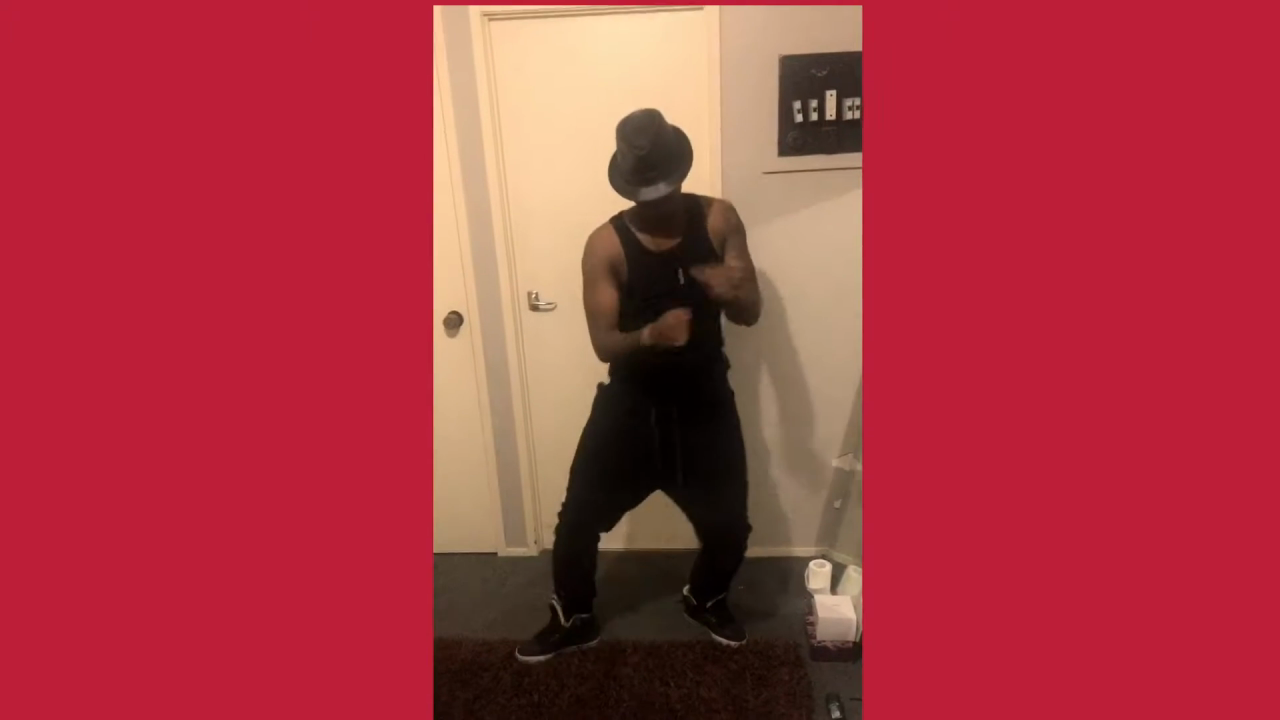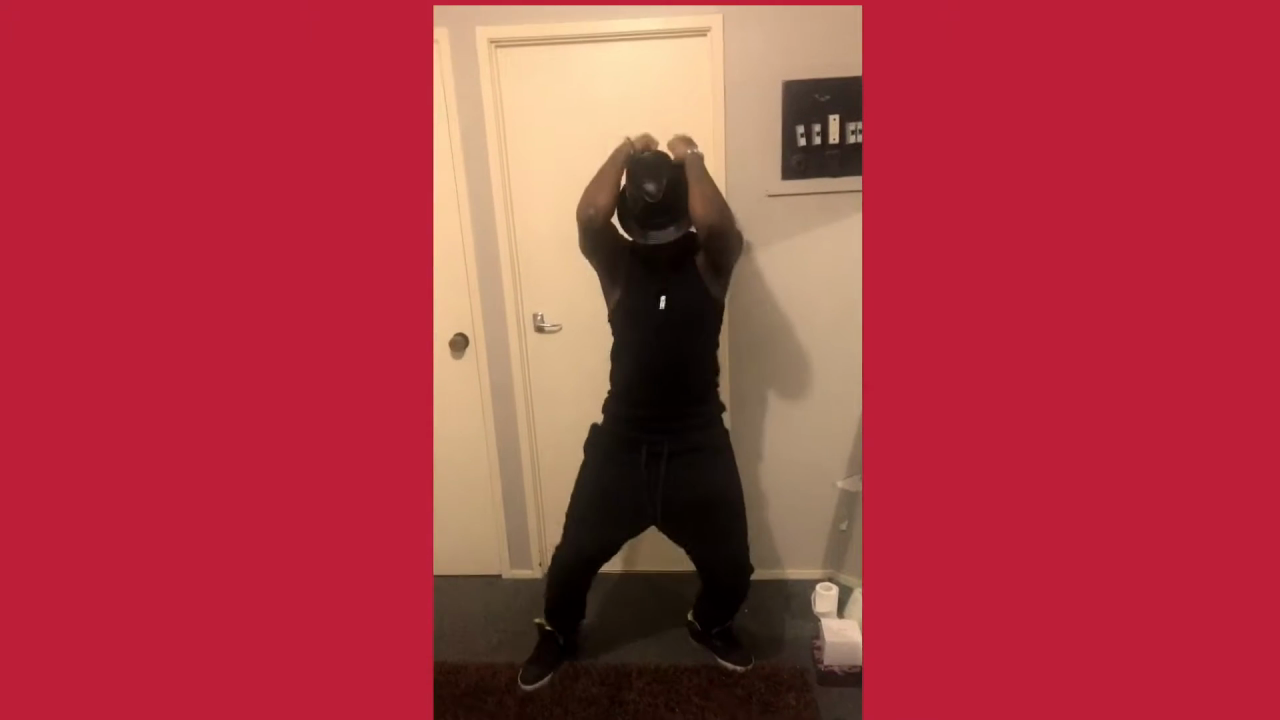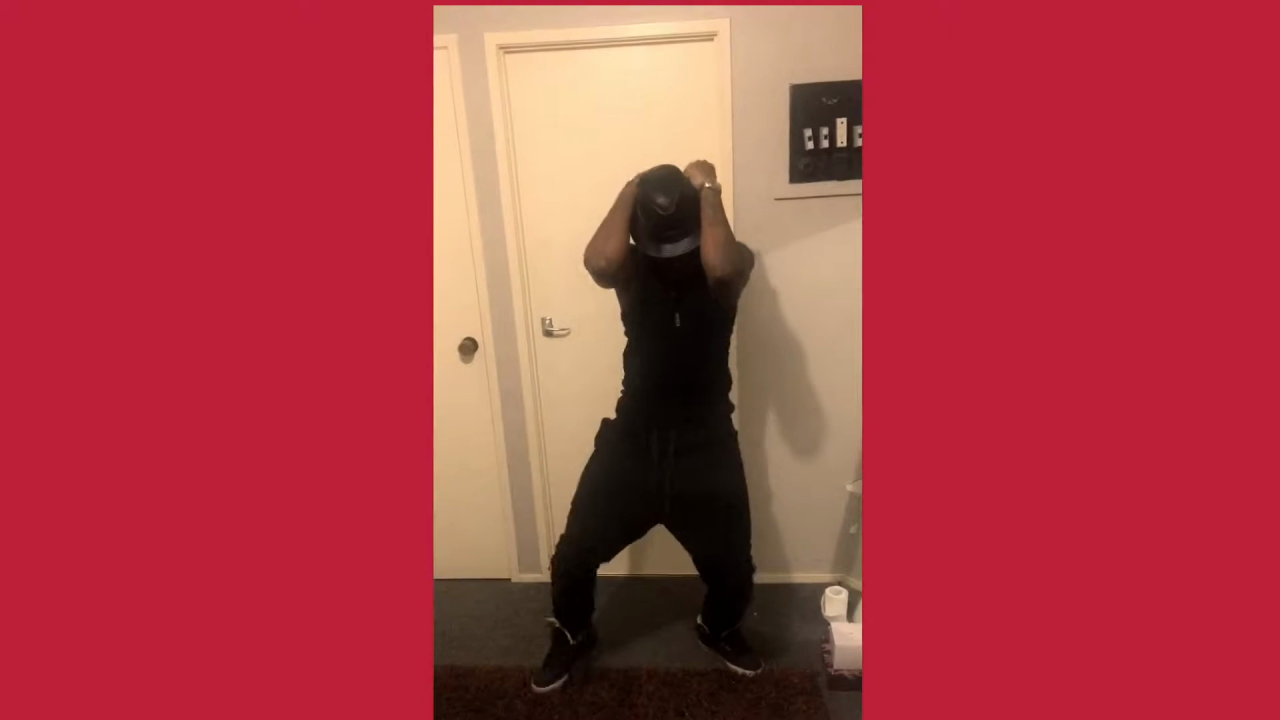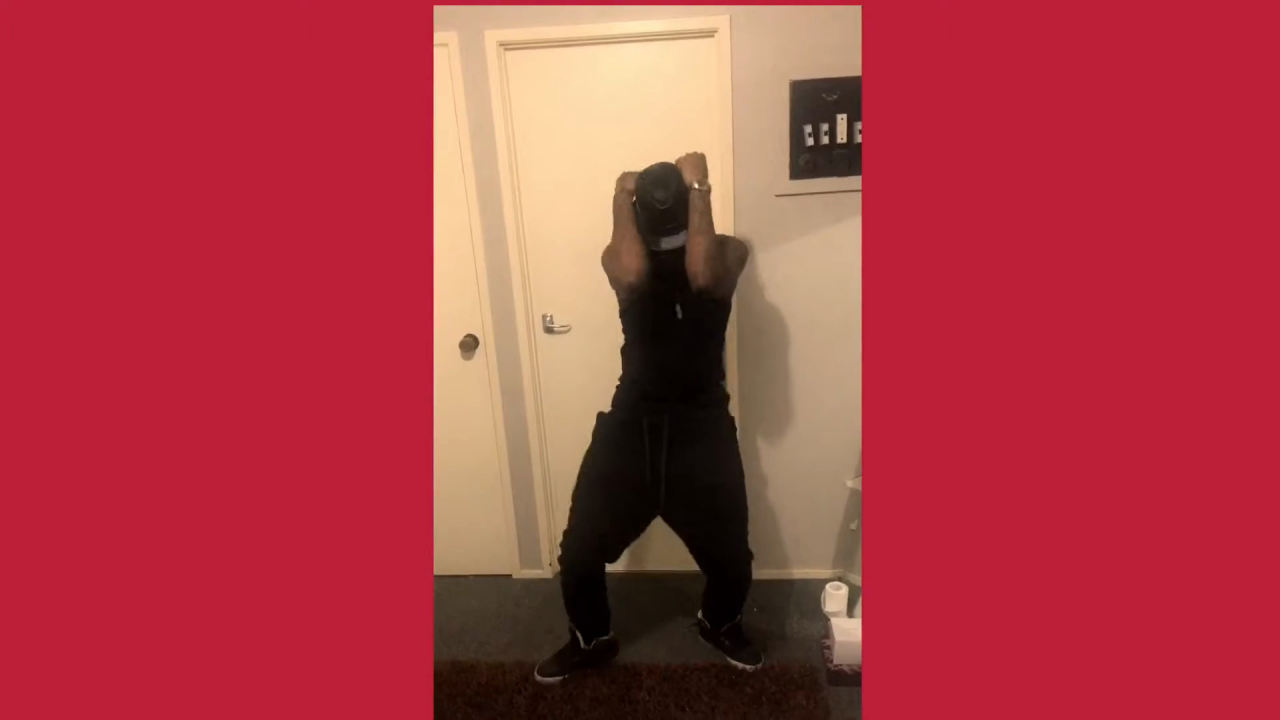
dt=0.5s
person 1, frame 1
left shoulder: (718, 219)
right shoulder: (605, 244)
left elbow: (748, 310)
right elbow: (604, 341)
left wrist: (735, 291)
right wrist: (650, 335)
left hip: (705, 404)
right hip: (630, 403)
left knee: (727, 525)
right knee: (578, 517)
left ankle: (705, 599)
right ankle: (574, 618)
person 1, frame 2
left shoulder: (714, 260)
right shoulder: (616, 263)
left elbow: (713, 219)
right elbow: (590, 215)
left wrist: (690, 156)
right wrist: (626, 153)
left hip: (698, 447)
right hip: (621, 445)
left knee: (732, 569)
right knee: (573, 559)
left ankle: (710, 625)
right ankle: (555, 636)
person 1, frame 3
left shoulder: (733, 263)
right shoulder: (632, 268)
left elbow: (722, 265)
right elbow: (598, 261)
left wrist: (708, 187)
right wrist: (631, 190)
left hip: (705, 442)
right hip: (633, 438)
left knee: (732, 568)
right knee: (574, 553)
left ankle: (719, 628)
right ankle: (570, 636)
person 1, frame 4
left shoulder: (728, 251)
right shoulder: (621, 252)
left elbow: (702, 279)
right elbow: (631, 279)
left wrist: (699, 187)
right wrist: (626, 202)
left hip: (701, 431)
right hip: (629, 427)
left knee: (729, 553)
right knee: (581, 546)
left ankle: (720, 623)
right ankle: (591, 639)
